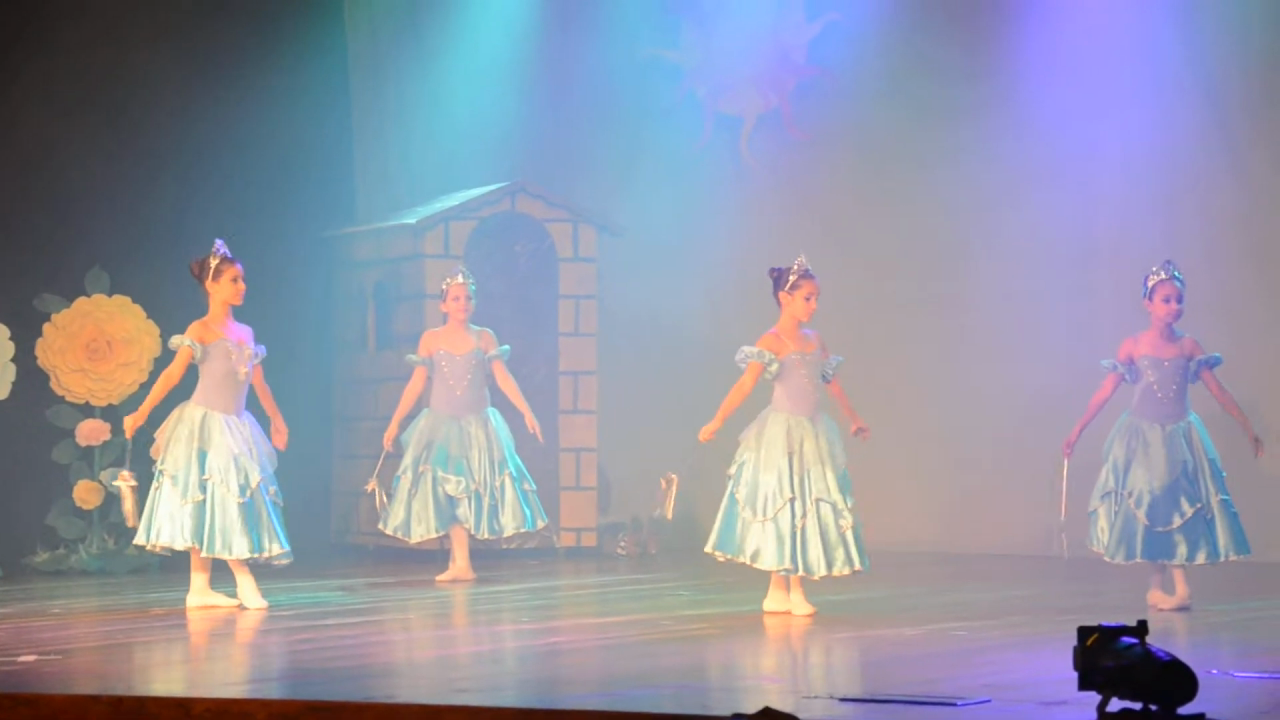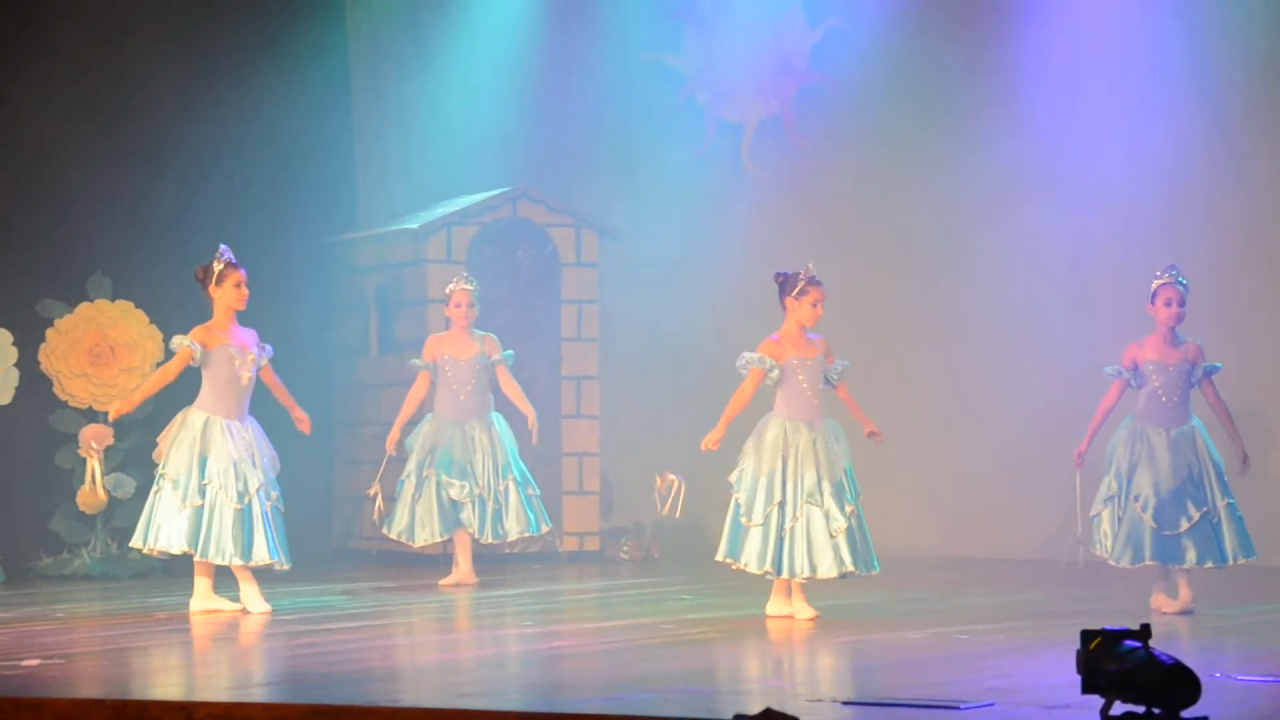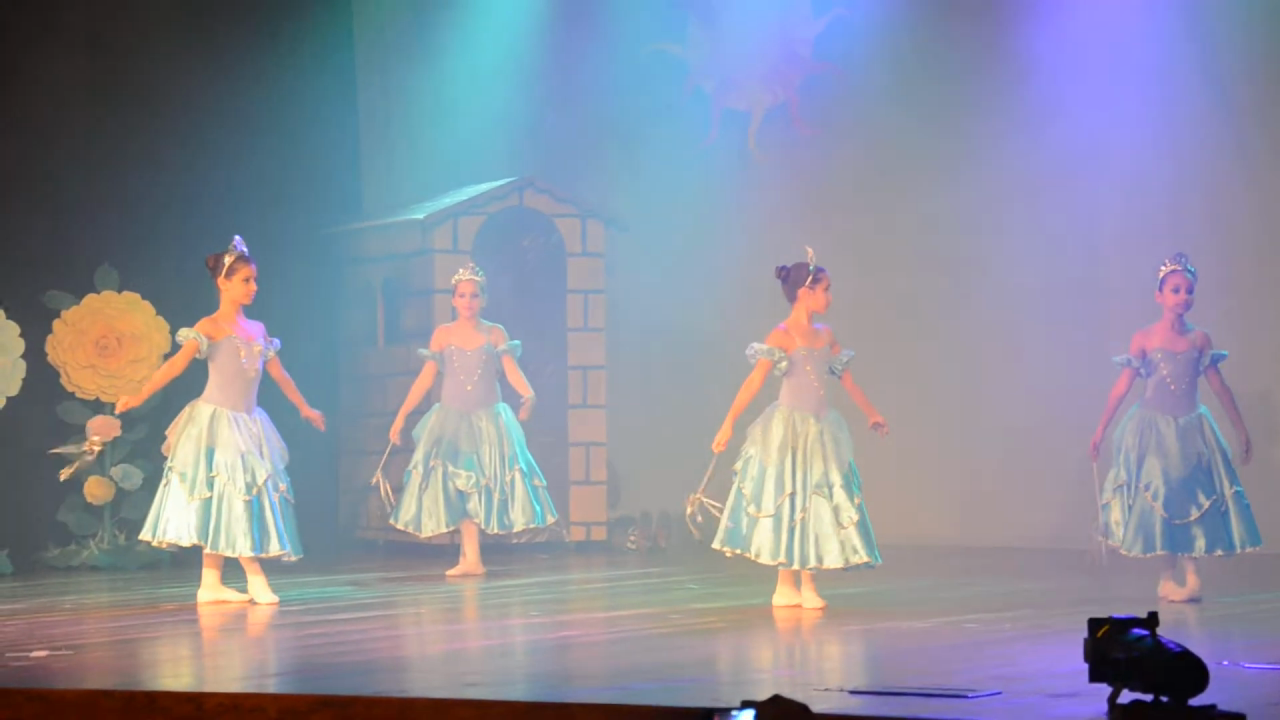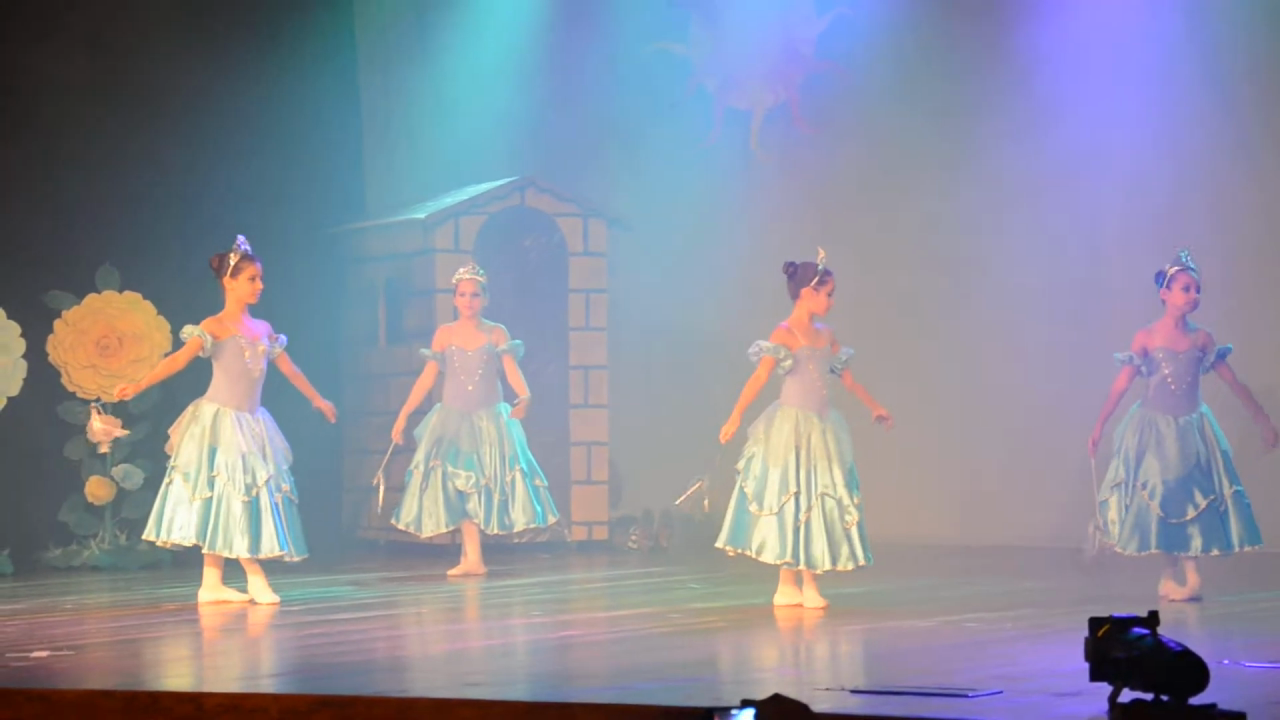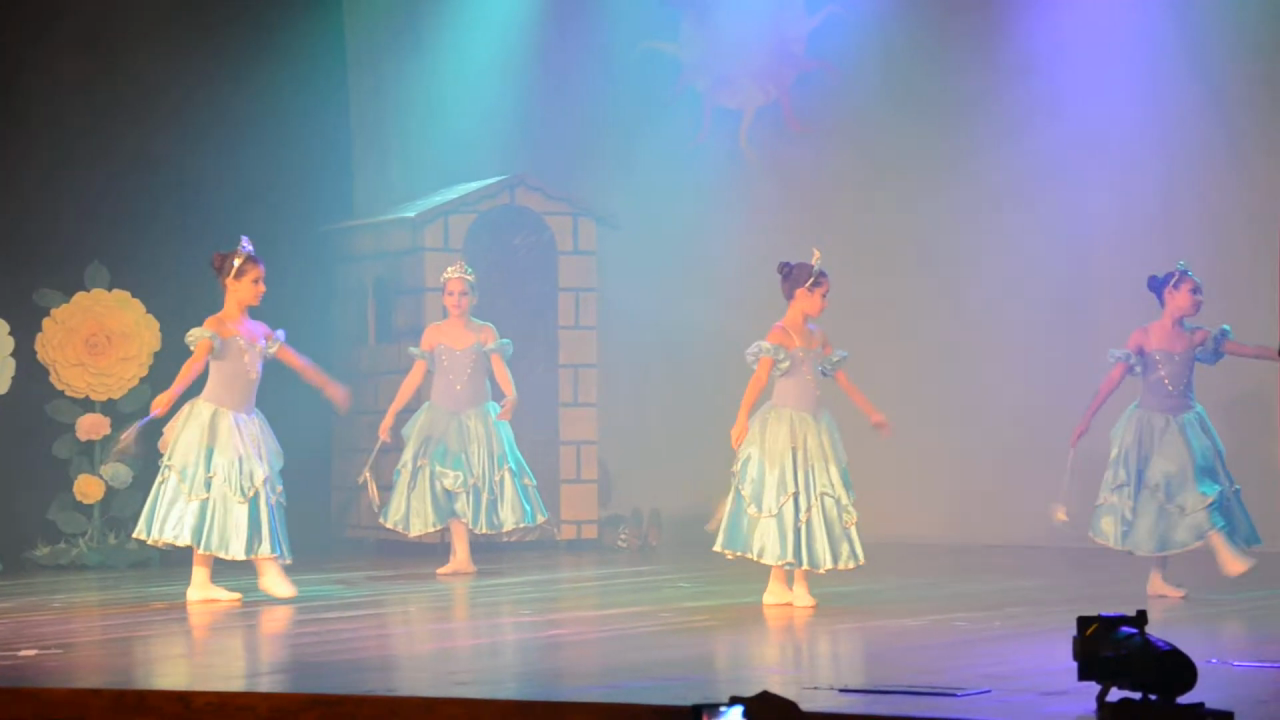
dt=0.3s
person 1, frame 1
left shoulder: (245, 332)
right shoulder: (200, 329)
left elbow: (258, 381)
right elbow: (174, 372)
left wrist: (277, 420)
right wrist: (142, 412)
left hip: (238, 425)
right hip: (205, 425)
left knee: (227, 504)
right knee: (211, 502)
left ankle: (201, 589)
right ankle: (244, 580)
person 1, frame 2
left shoulder: (251, 337)
right shoulder: (203, 334)
left elbow: (270, 379)
right elbow: (170, 370)
left wrist: (295, 410)
right wrist: (132, 400)
left hip: (241, 430)
right hip: (209, 429)
left knee: (226, 509)
right knee: (214, 507)
left ankle: (204, 592)
right ankle: (247, 585)
person 1, frame 3
left shoulder: (257, 329)
right shoulder: (209, 327)
left elbow: (278, 371)
right elbow: (177, 364)
left wrist: (304, 407)
right wrist: (140, 396)
left hip: (249, 422)
right hip: (217, 421)
left knee: (237, 500)
right knee: (223, 499)
left ankle: (212, 584)
right ankle: (254, 575)
person 1, frame 4
left shoulder: (263, 328)
right shoulder: (214, 326)
left elbow: (288, 366)
right elbow: (180, 357)
left wrist: (316, 399)
right wrist: (140, 384)
left hip: (252, 422)
right hip: (220, 421)
left knee: (244, 497)
right knee: (224, 498)
left ankle: (213, 583)
person 1, frame 5
left shoulder: (259, 330)
right shoulder: (215, 325)
left elbow: (294, 359)
right elbow: (196, 362)
left wrist: (329, 385)
right wrist: (171, 393)
left hip: (244, 422)
right hip: (214, 419)
left knee: (244, 494)
right knee: (212, 497)
person 2, frame 1
left shoulder: (814, 339)
right shoulder: (772, 340)
left elbow: (832, 383)
right elbow: (746, 383)
left wrist: (854, 419)
right wrist: (717, 421)
left hip: (814, 433)
right hip: (782, 432)
left knee: (811, 508)
right knee: (784, 508)
left ankle: (789, 591)
right ankle: (782, 591)
person 2, frame 2
left shoulder: (820, 344)
right shoulder: (773, 346)
left elbow: (840, 388)
right elbow: (747, 390)
left wrist: (866, 423)
right wrist: (720, 428)
left hip: (816, 438)
right hip: (784, 437)
left knee: (812, 511)
right knee: (784, 509)
left ankle: (792, 595)
right ankle: (784, 596)
person 2, frame 3
left shoulder: (826, 335)
right shoulder: (781, 336)
left elbow: (846, 378)
right elbow: (755, 381)
left wrist: (872, 413)
right wrist: (728, 424)
left hip: (821, 429)
right hip: (789, 428)
left knee: (818, 503)
right knee: (790, 503)
left ankle: (805, 584)
right ankle: (788, 586)
person 2, frame 4
left shoulder: (825, 334)
right shoulder: (784, 334)
left elbow: (846, 376)
right elbow: (759, 377)
left wrist: (874, 407)
right wrist: (735, 418)
left hip: (821, 428)
right hip: (791, 427)
left knee: (819, 501)
right knee: (791, 501)
left ankle: (808, 583)
right ankle: (788, 585)
person 2, frame 5
left shoulder: (817, 336)
right shoulder: (778, 335)
left elbow: (841, 377)
right elbow: (759, 378)
left wrist: (871, 412)
right wrist: (742, 419)
left hip: (814, 427)
right hip: (783, 427)
left knee: (814, 503)
right knee: (783, 502)
left ankle: (800, 582)
right ankle: (781, 583)
person 3, frame 1
left shoulder: (1189, 345)
right shoulder: (1133, 345)
left elbow: (1216, 388)
right elbow: (1106, 389)
left wrist: (1248, 427)
right wrist: (1077, 430)
left hip: (1181, 435)
right hip: (1142, 435)
left knee: (1177, 507)
right knee: (1148, 505)
left ankle: (1158, 586)
person 3, frame 2
left shoulder: (1192, 351)
right shoulder: (1137, 350)
left elbow: (1213, 398)
right elbow: (1113, 396)
left wrist: (1237, 441)
right wrist: (1088, 438)
left hip: (1184, 441)
right hip: (1145, 440)
left knee: (1180, 510)
right knee: (1153, 510)
left ankle: (1162, 590)
person 3, frame 3
left shoulder: (1200, 338)
right shoulder: (1144, 338)
left elbow: (1219, 386)
right elbow: (1122, 386)
left wrist: (1241, 430)
right wrist: (1101, 429)
left hip: (1191, 428)
right hip: (1153, 428)
left knee: (1188, 498)
right knee: (1159, 498)
left ankle: (1169, 579)
person 3, frame 4
left shoulder: (1201, 337)
right shoulder: (1146, 336)
left elbow: (1232, 379)
right elbow: (1122, 382)
right wrist: (1100, 425)
left hip: (1191, 427)
right hip: (1153, 427)
left knee: (1189, 496)
right knee: (1158, 497)
left ankle: (1171, 578)
right ankle: (1180, 577)
person 3, frame 5
left shoulder: (1198, 336)
right shoulder: (1143, 336)
left elbow: (1248, 351)
right elbow: (1114, 378)
right wrist: (1086, 419)
left hip: (1186, 425)
right hip: (1150, 425)
left knee: (1193, 486)
right knee: (1153, 498)
person 4, frame 1
left shoulder: (485, 338)
right shoulder: (430, 339)
left elbow: (503, 377)
right elbow: (416, 383)
left wrist: (527, 412)
right wrist: (394, 422)
left hip: (477, 424)
right hip: (441, 425)
left knee: (474, 489)
right knee: (445, 490)
left ankle: (458, 561)
right ankle: (461, 564)
person 4, frame 2
left shoulder: (489, 342)
right shoulder: (434, 344)
left elbow: (506, 381)
right elbow: (420, 388)
left wrist: (529, 411)
right wrist: (397, 425)
left hip: (481, 429)
right hip: (445, 429)
left knee: (476, 494)
right knee: (449, 495)
left ankle: (461, 564)
right ankle: (464, 568)
person 4, frame 3
left shoulder: (496, 333)
right shoulder: (442, 334)
left elbow: (512, 370)
right elbow: (425, 378)
left wrist: (529, 395)
right wrist: (401, 415)
left hip: (488, 419)
right hip: (451, 420)
left knee: (484, 485)
right knee: (456, 485)
left ankle: (467, 554)
right ankle: (472, 558)
person 4, frame 4
left shoulder: (498, 333)
right shoulder: (444, 334)
left elbow: (512, 370)
right elbow: (427, 377)
left wrist: (525, 396)
right wrist: (403, 414)
left hip: (490, 419)
right hip: (453, 419)
left knee: (484, 485)
right knee: (458, 484)
left ankle: (469, 554)
right ankle: (473, 558)
person 4, frame 5
left shoulder: (486, 332)
right shoulder: (433, 333)
left elbow: (500, 369)
right elbow: (415, 376)
left wrist: (511, 397)
right wrist: (391, 413)
left hip: (478, 418)
right hip: (441, 418)
left knee: (473, 483)
right knee: (443, 482)
left ankle: (459, 554)
right ankle: (461, 557)
